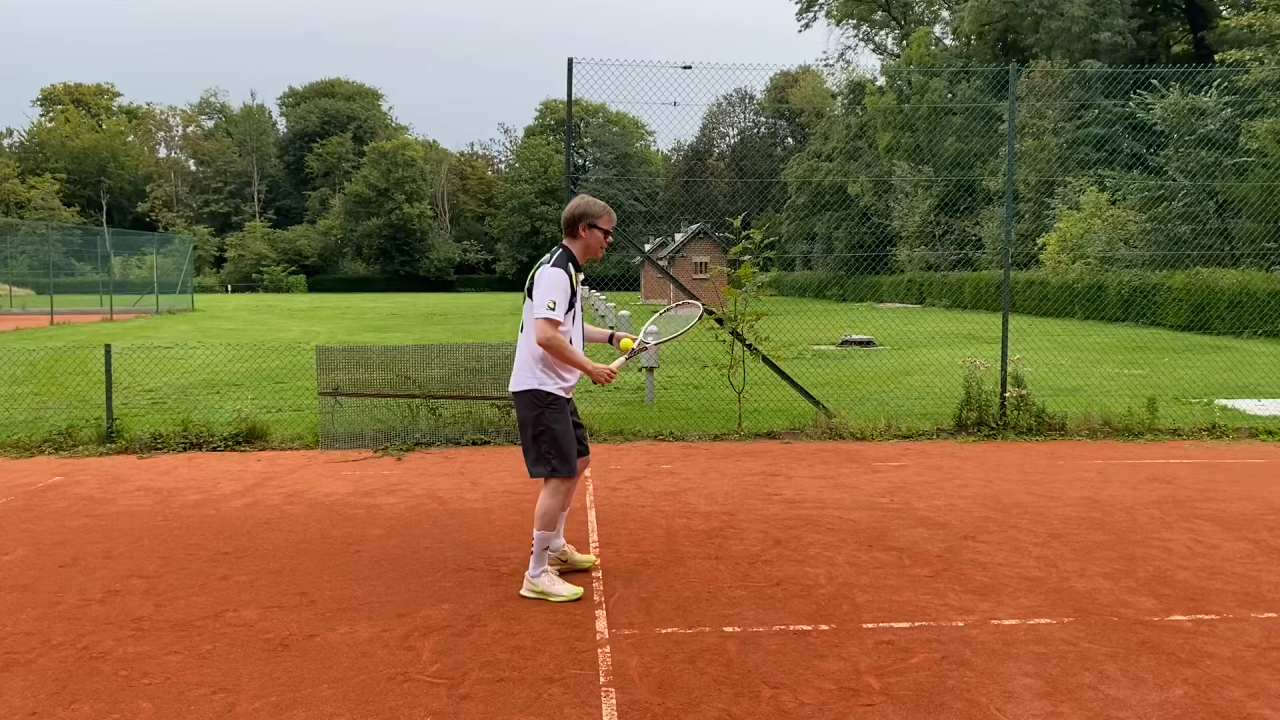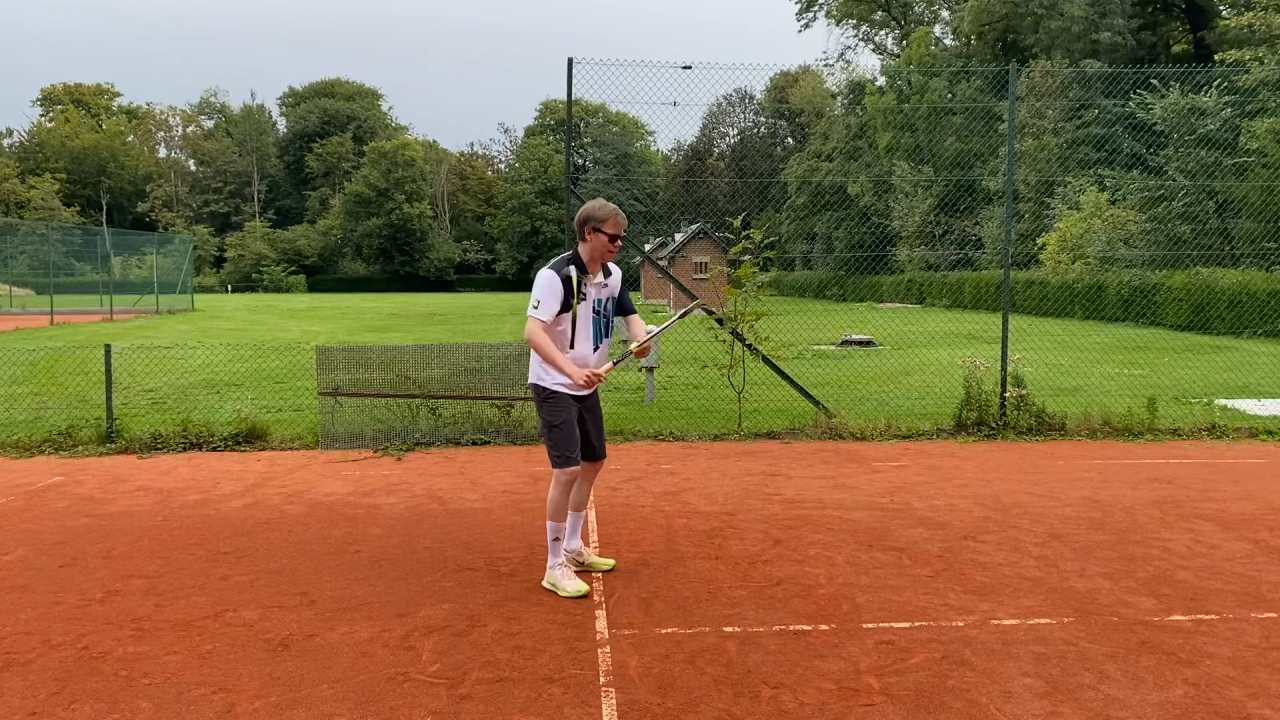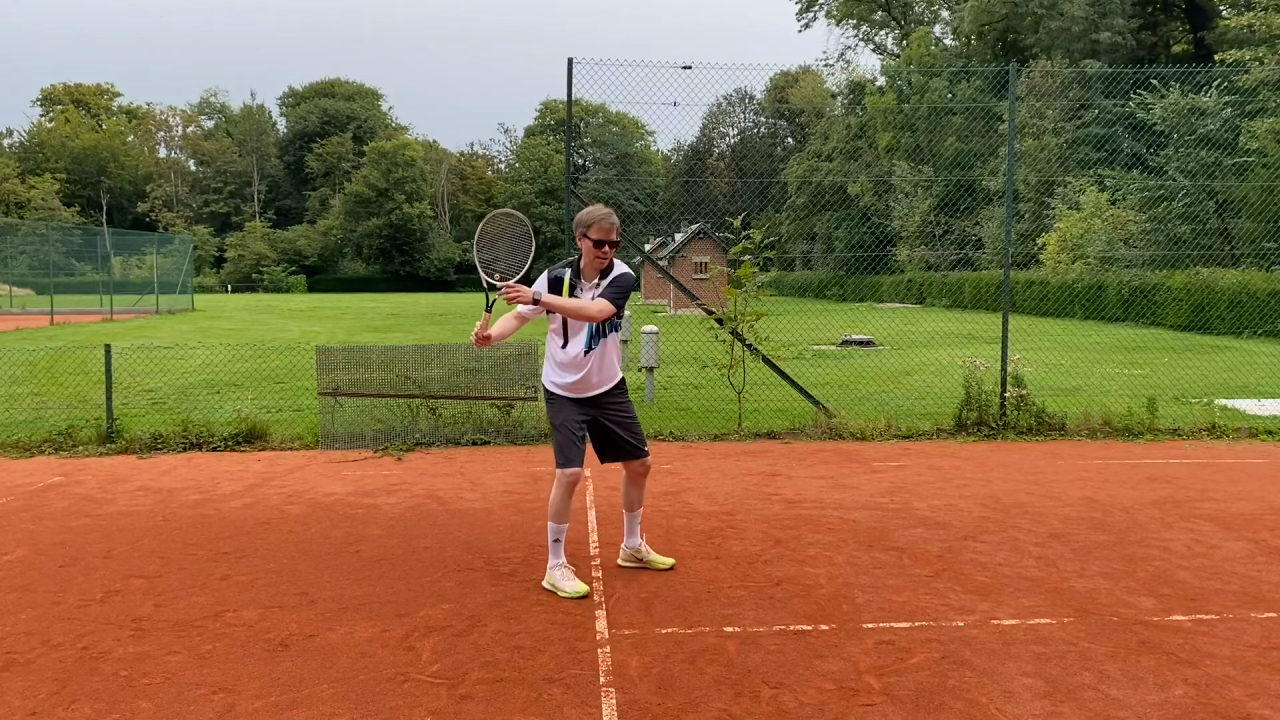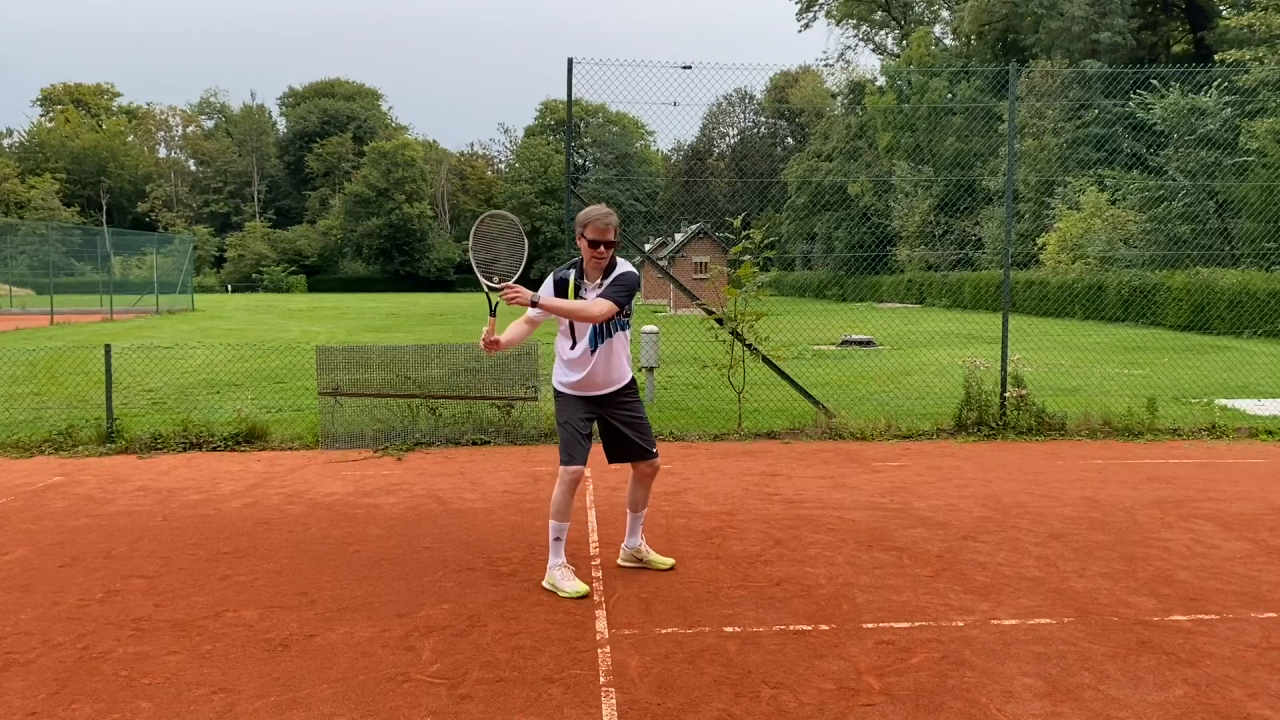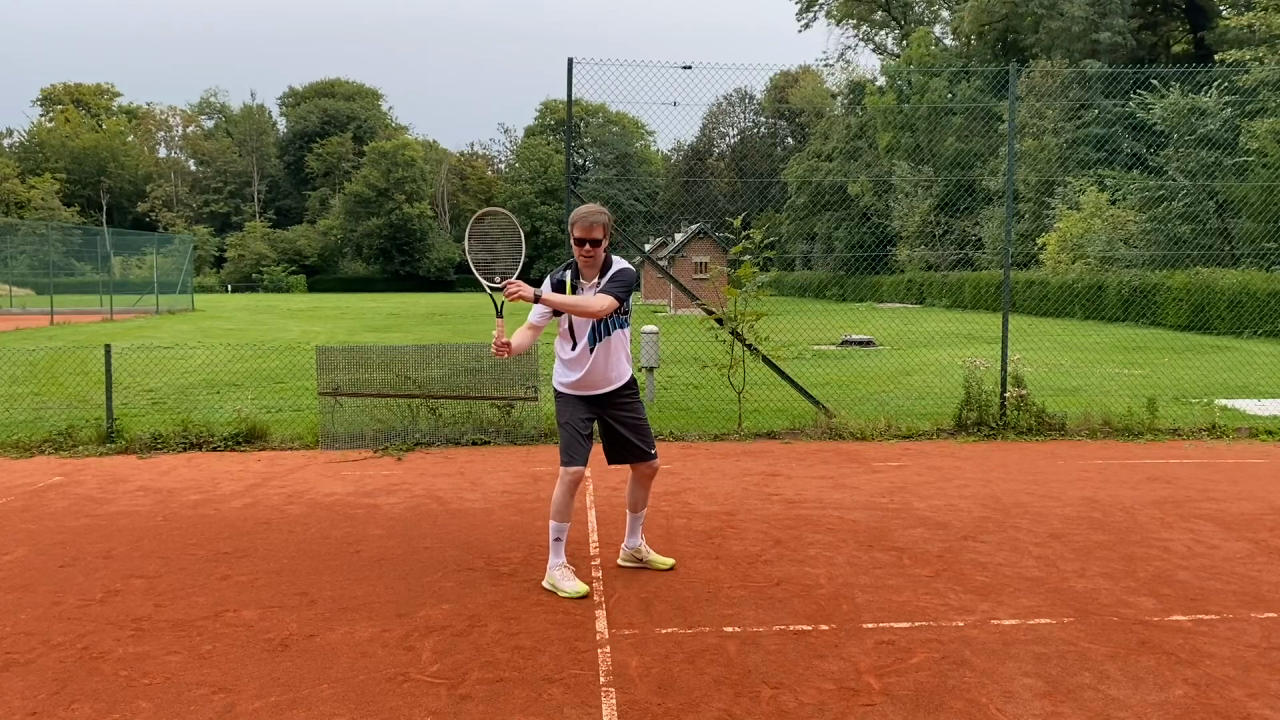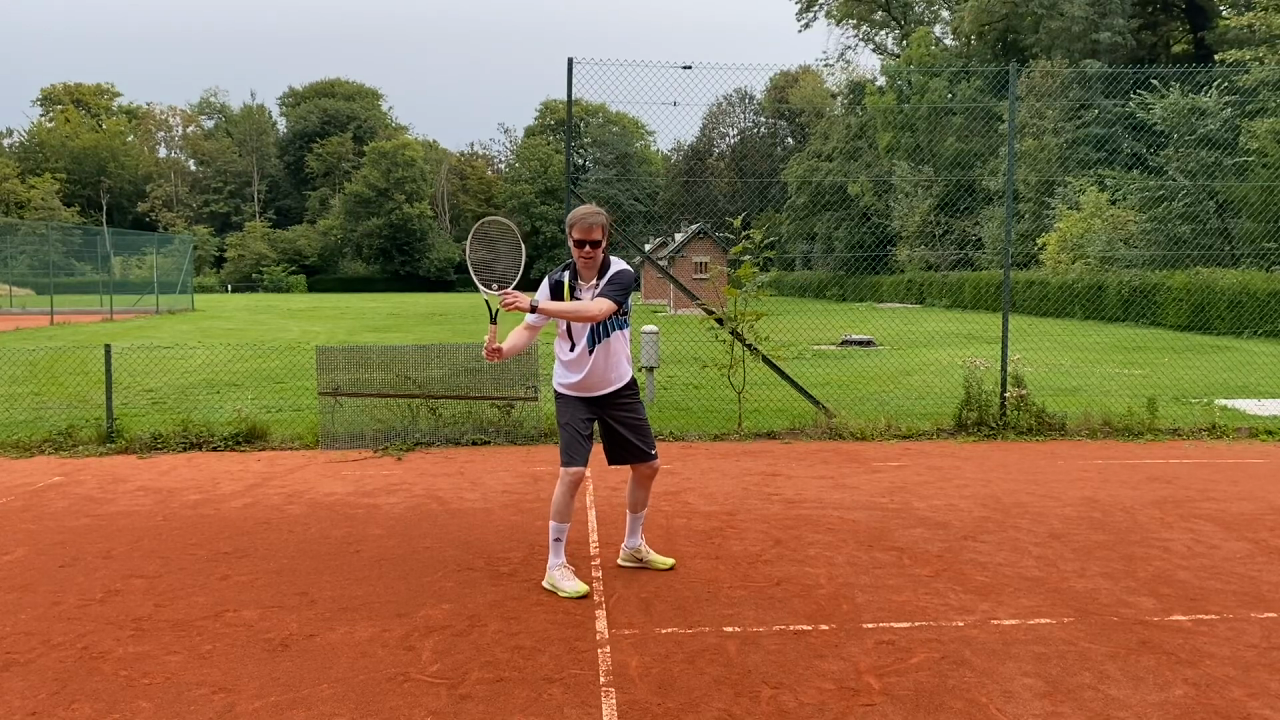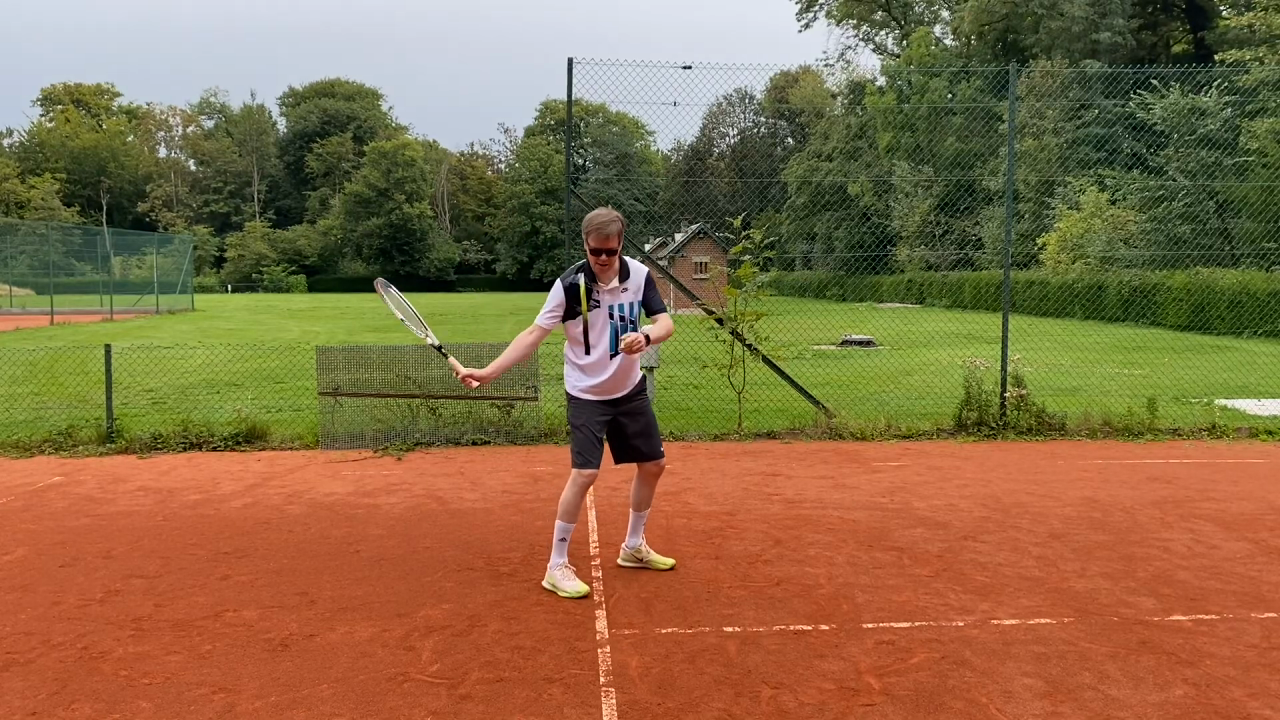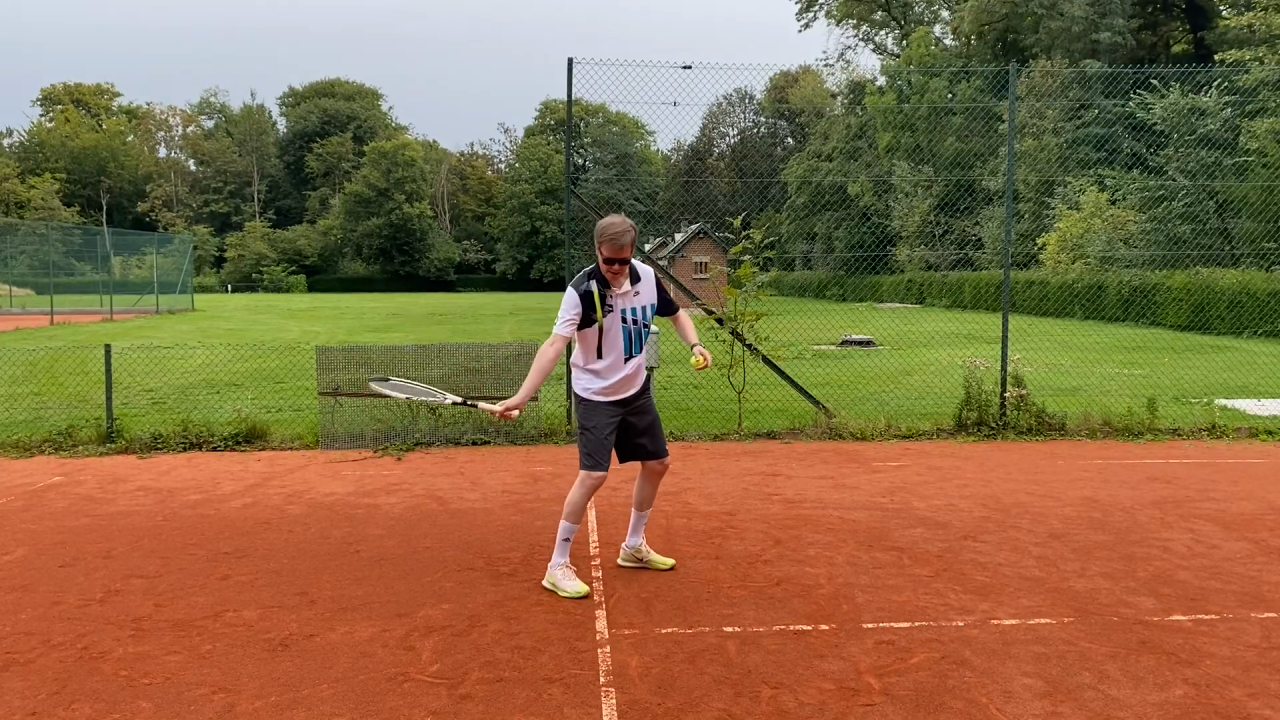
dt=0.5s
person 1, frame 1
left shoulder: (570, 271)
right shoulder: (555, 271)
right elbow: (545, 336)
left wrist: (611, 337)
right wrist: (589, 368)
left hip: (555, 389)
right hip: (541, 390)
left knee: (577, 464)
right knee: (558, 478)
left ankle: (556, 547)
right ankle: (536, 575)
person 1, frame 2
left shoulder: (612, 275)
right shoulder: (556, 275)
left elbow: (629, 316)
right elbow: (533, 331)
left wrist: (640, 338)
right wrist: (568, 368)
left hip: (585, 388)
right hip: (556, 387)
left knee: (591, 464)
right knee: (566, 471)
left ankle: (572, 548)
right ankle: (555, 566)
person 1, frame 3
left shoulder: (622, 277)
right shoulder: (556, 276)
left elbow: (594, 312)
right elbow: (518, 315)
left wrist: (537, 298)
right wrist: (491, 334)
left hip: (609, 388)
right hip: (564, 392)
left knee: (639, 464)
right knee: (569, 474)
left ankle: (633, 547)
right ankle: (556, 567)
person 1, frame 4
left shoulder: (626, 276)
right shoulder: (561, 278)
left elbow: (597, 312)
right elbow: (529, 322)
left wrist: (535, 298)
right wrist: (501, 340)
left hip: (619, 388)
right hip: (573, 391)
left knee: (648, 465)
right knee: (571, 472)
left ankle: (633, 546)
right ankle: (556, 567)
person 1, frame 5
left shoulder: (623, 273)
right shoulder: (558, 280)
left elbow: (598, 307)
right elbow: (532, 328)
left wrist: (536, 296)
right wrist: (510, 345)
left hip: (619, 388)
right hip: (573, 391)
left knee: (647, 465)
right knee: (572, 473)
left ankle: (633, 546)
right ankle: (556, 567)
person 1, frame 6
left shoulder: (622, 274)
right shoulder: (556, 281)
left elbow: (596, 311)
right elbow: (528, 329)
left wrist: (534, 303)
right wrist: (503, 349)
left hip: (619, 389)
right hip: (573, 392)
left knee: (647, 466)
right knee: (572, 473)
left ankle: (633, 546)
right ankle: (556, 567)
person 1, frame 7
left shoulder: (640, 275)
right shoulder: (569, 283)
left elbow: (664, 320)
right elbow: (534, 334)
left wrist: (646, 337)
right wrist: (488, 371)
left hip: (630, 390)
right hip: (586, 394)
left knee: (653, 465)
right knee: (584, 475)
left ankle: (634, 546)
right ankle: (557, 566)
person 1, frame 8
left shoulder: (647, 277)
right shoulder: (582, 290)
left elbow: (676, 313)
right elbow: (555, 345)
left wrist: (695, 344)
right wrist: (521, 396)
left hip: (636, 390)
right hip: (596, 396)
left knee: (657, 464)
right knee: (592, 475)
left ankle: (634, 546)
right ankle: (558, 566)
